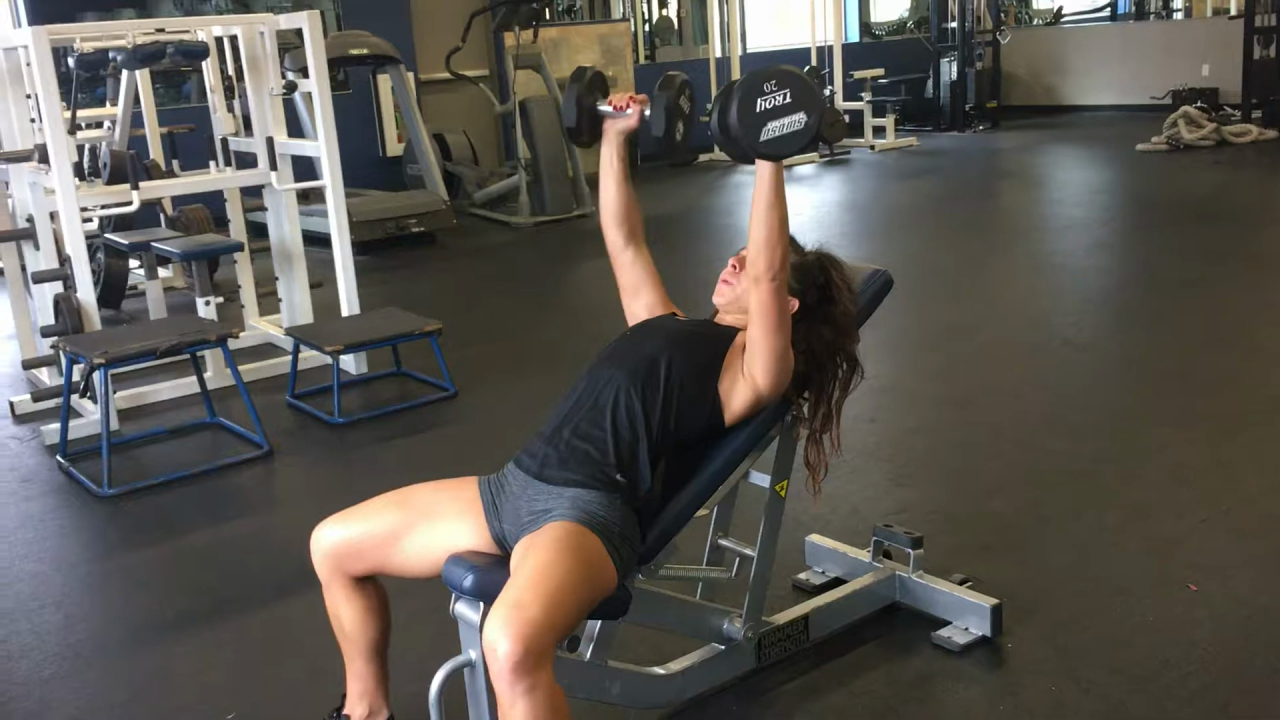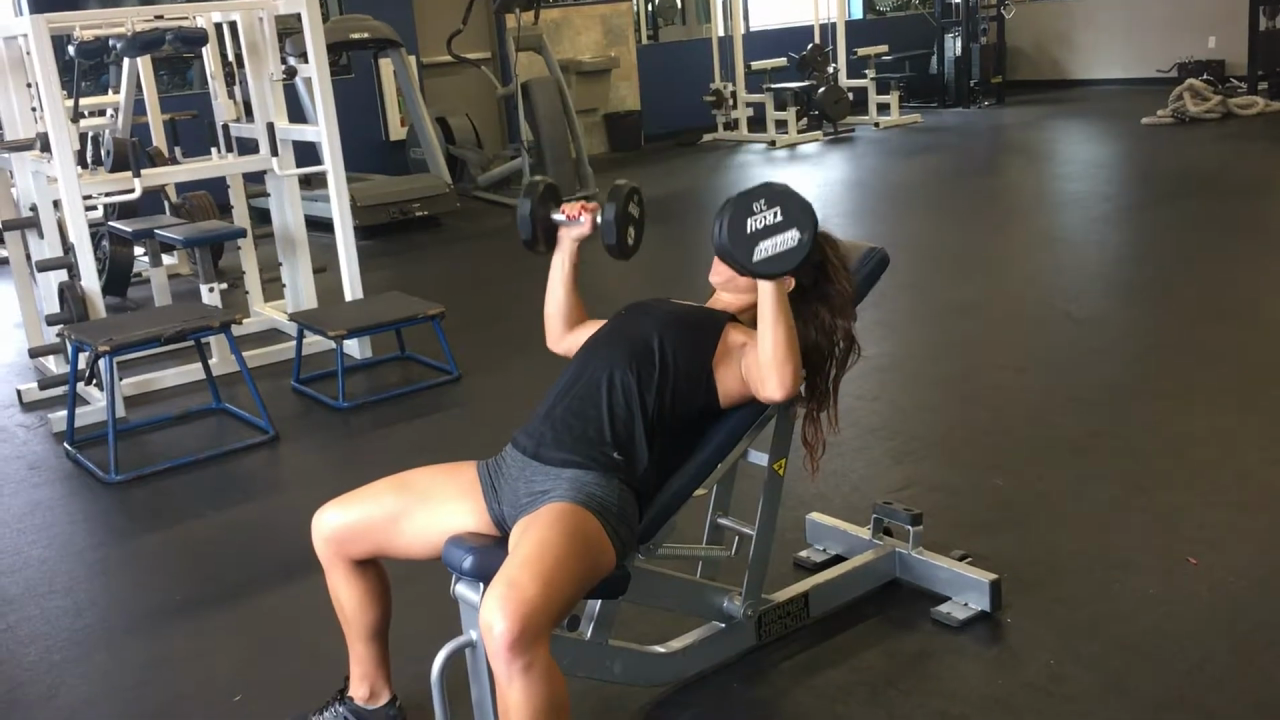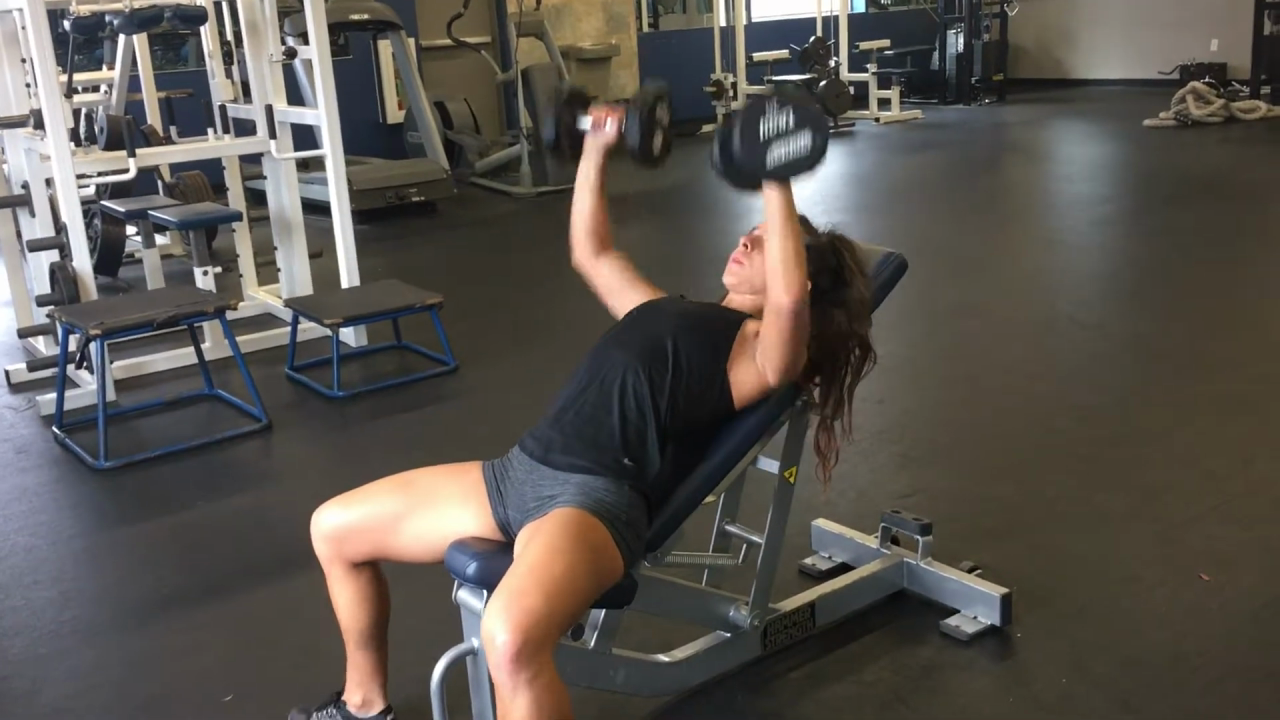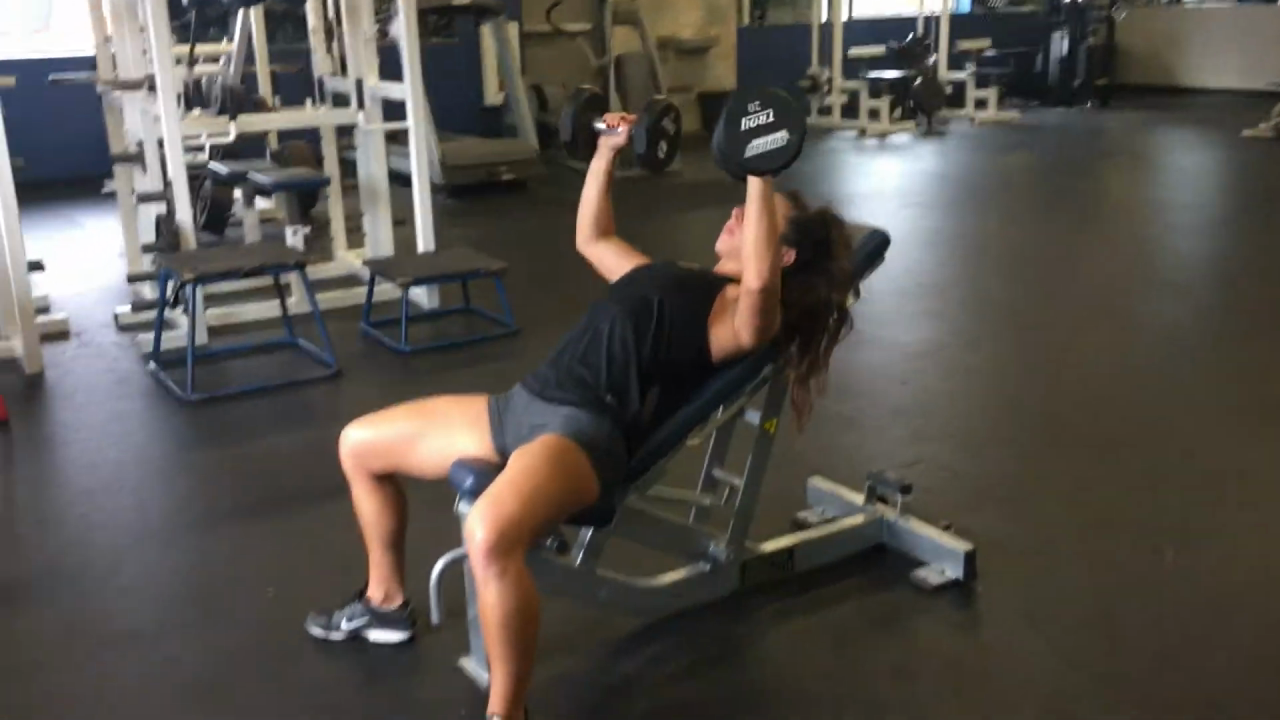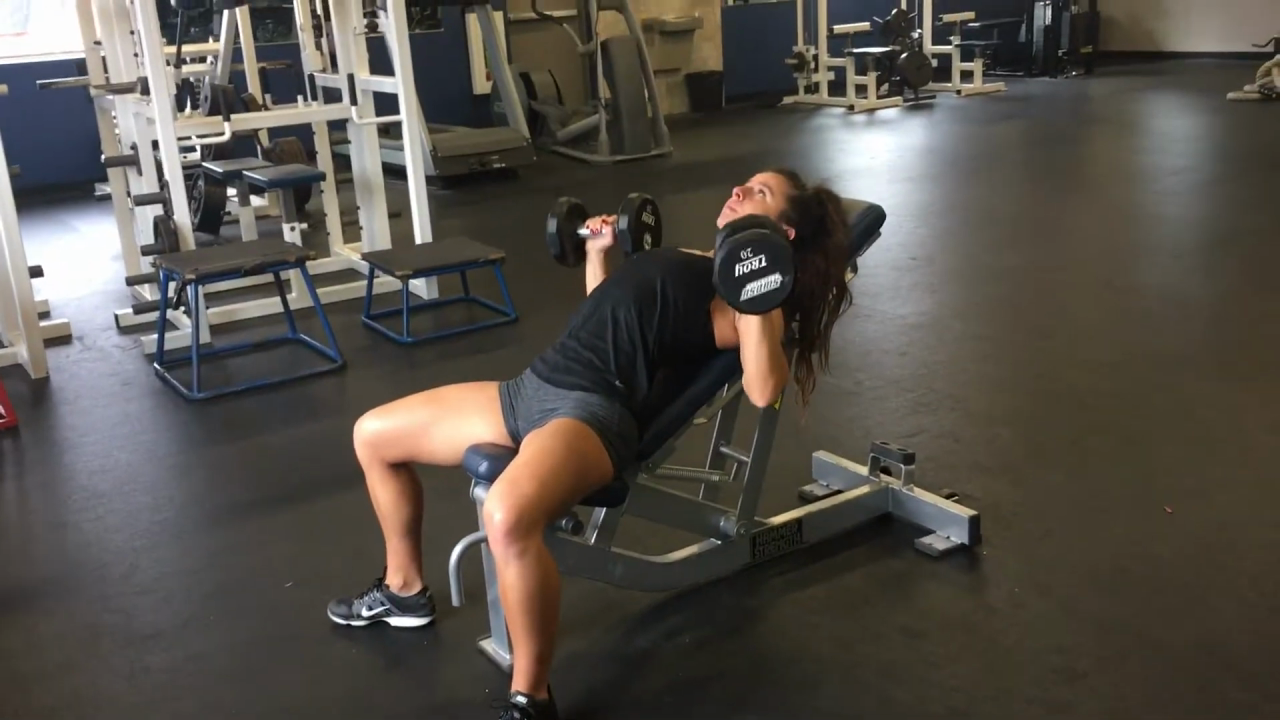
dt=1s
person 1, frame 1
left shoulder: (759, 366)
right shoulder: (666, 325)
left elbow: (769, 276)
right elbow: (623, 240)
left wrist: (769, 157)
right wrist: (614, 137)
left hip: (591, 509)
right hip: (516, 483)
left knee: (513, 647)
right knee: (332, 545)
person 1, frame 2
left shoulder: (746, 343)
right shoulder: (668, 313)
left elbow: (780, 386)
right elbow: (561, 335)
left wrist: (770, 269)
right wrist: (568, 244)
left hip: (591, 488)
right hip: (514, 466)
left knee: (508, 626)
right knee: (334, 529)
person 1, frame 3
left shoulder: (767, 348)
right shoulder: (673, 308)
left elbow: (790, 295)
right elbow: (590, 253)
left wrist: (776, 179)
right wrist: (594, 155)
left hip: (600, 497)
right hip: (522, 469)
left knee: (511, 637)
right knee: (334, 529)
person 1, frame 4
left shoulder: (747, 313)
right shoulder: (677, 278)
left elbow: (760, 282)
right elbow: (593, 239)
left wrist: (761, 174)
right wrist: (606, 151)
left hip: (585, 426)
right hip: (523, 402)
left knee: (490, 534)
right knee: (359, 445)
right ankle: (386, 602)
person 1, frame 5
right shoulder: (685, 259)
left elbow: (764, 388)
right wrist: (596, 249)
left hip: (597, 410)
right hip: (535, 385)
left knee: (508, 516)
right knee: (373, 435)
right ankle: (405, 589)
